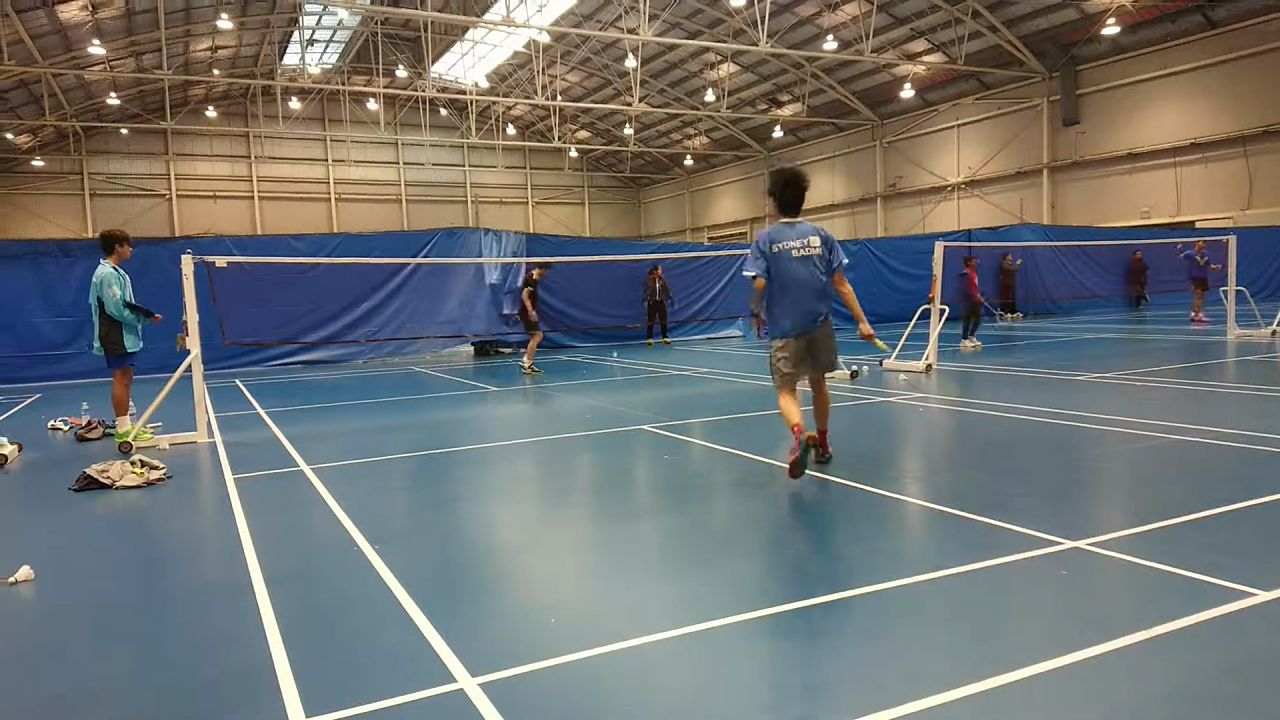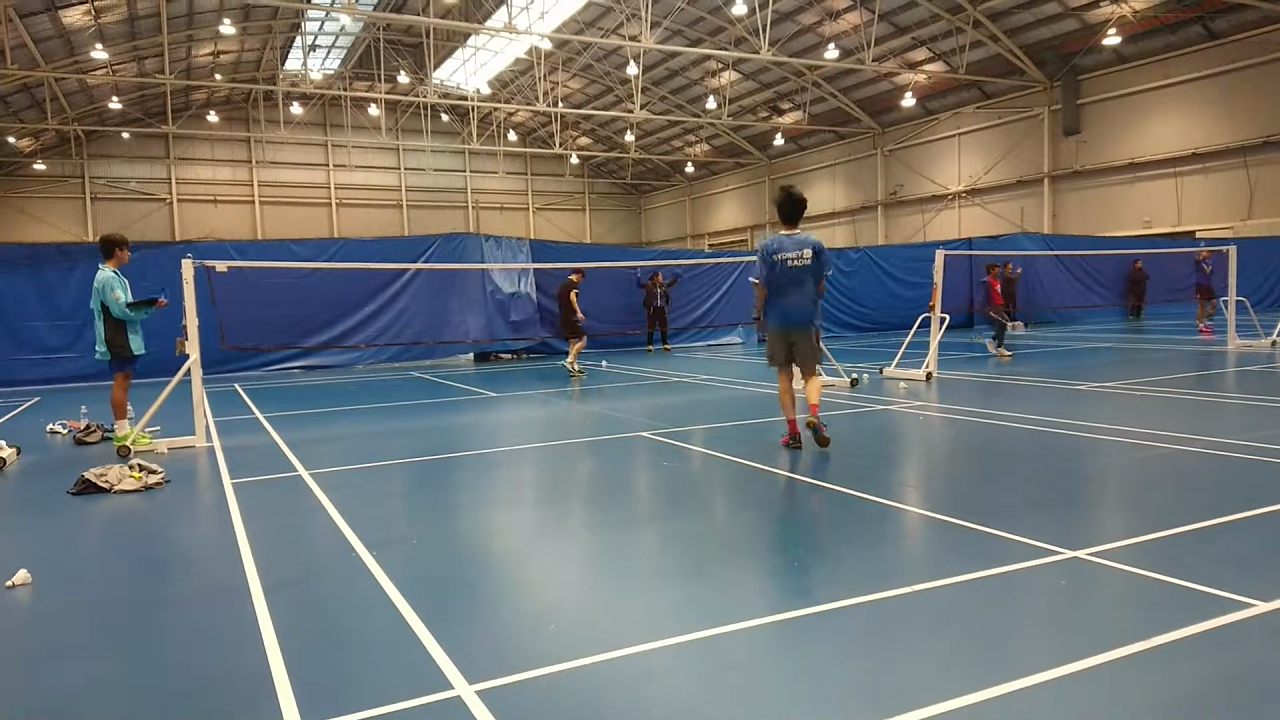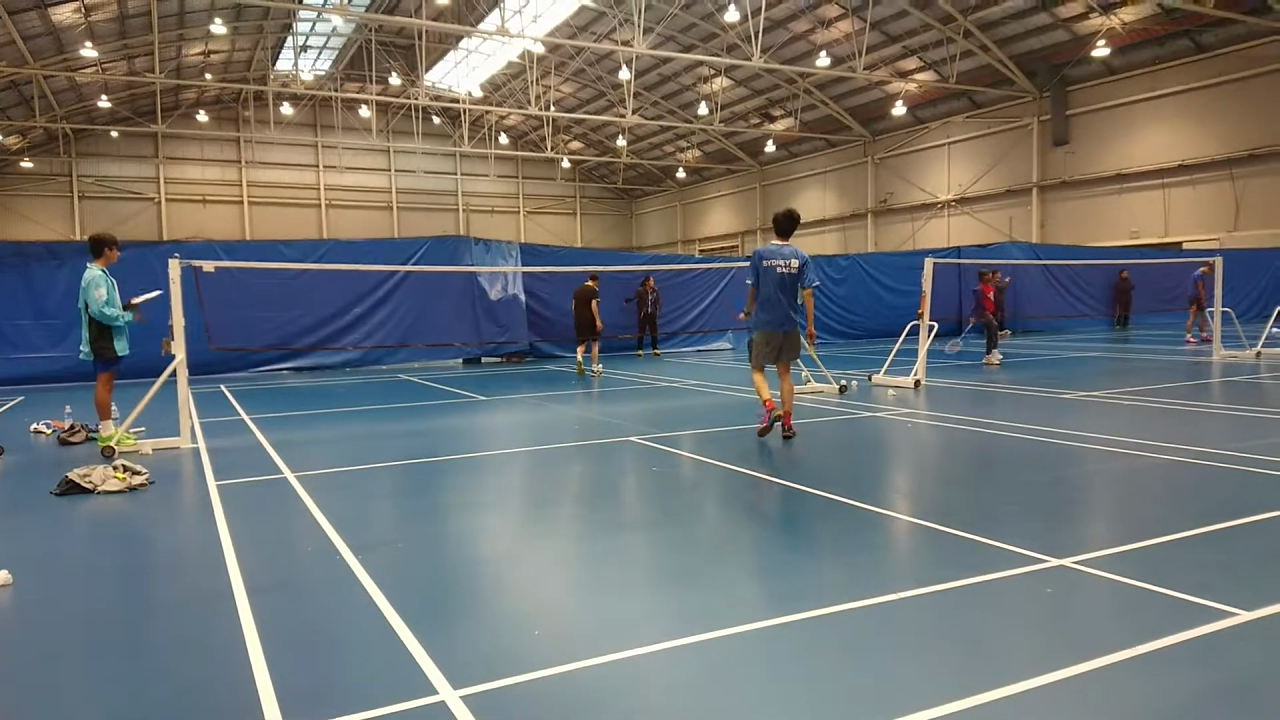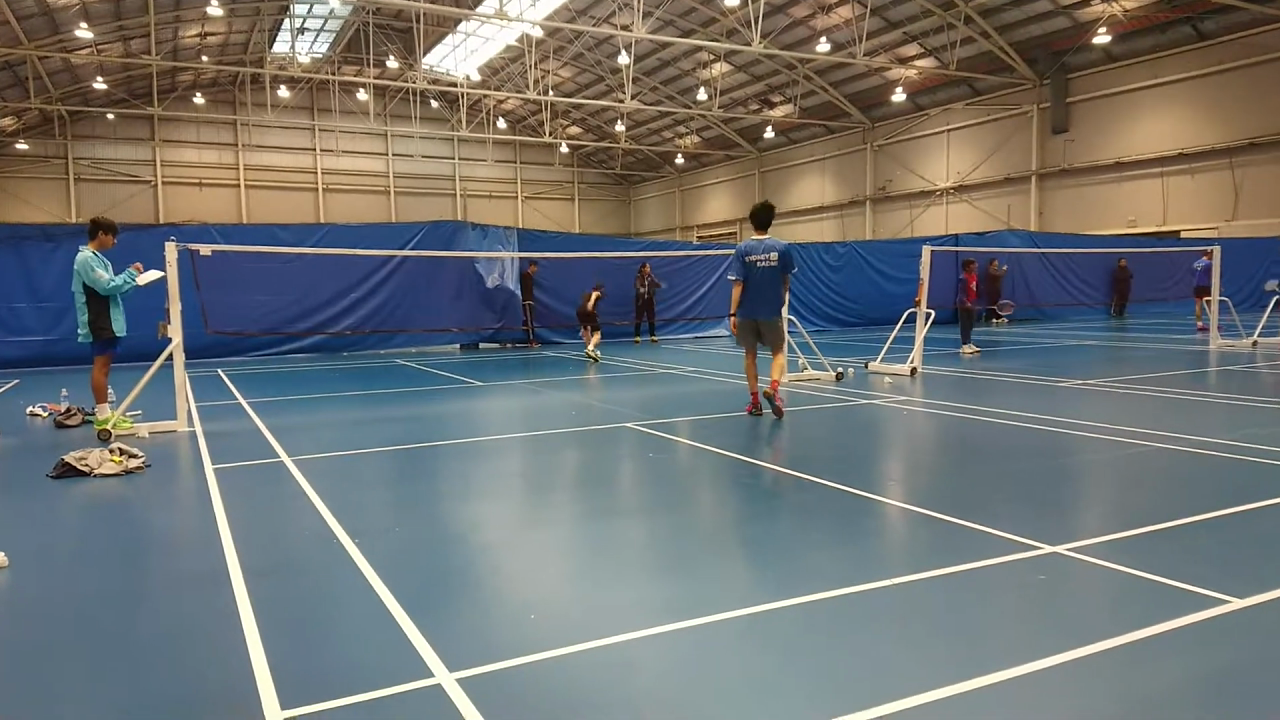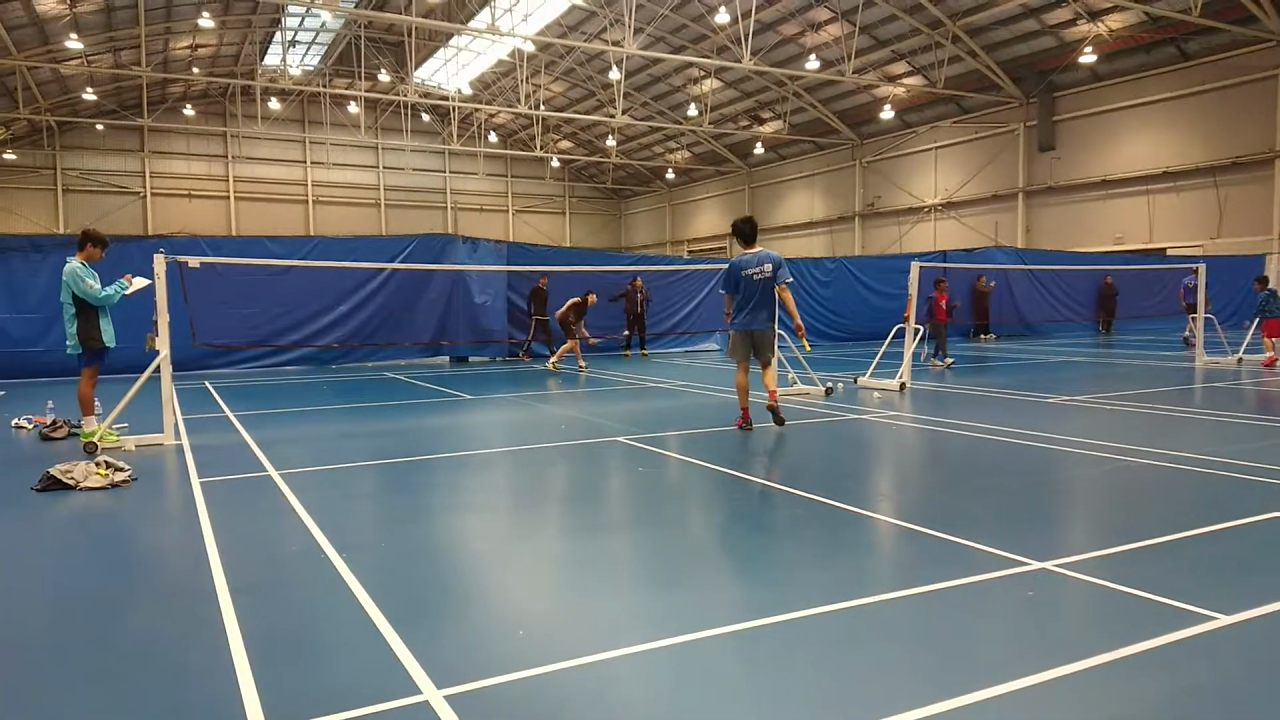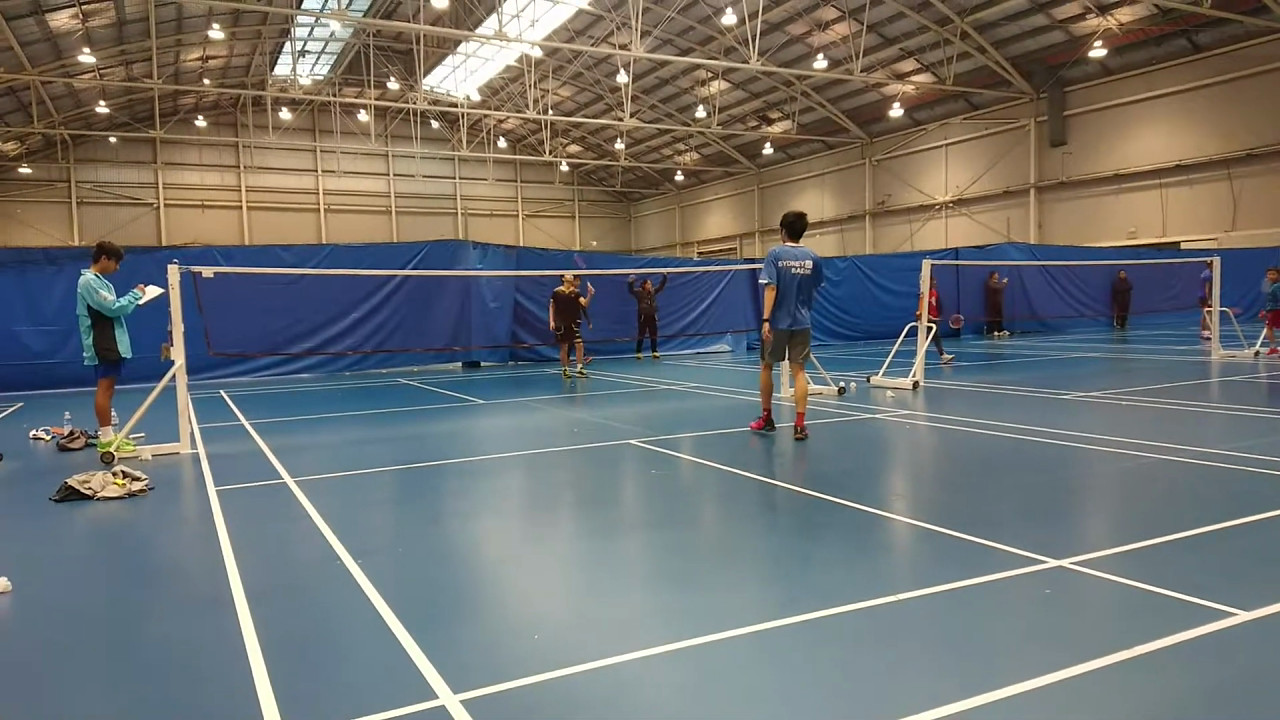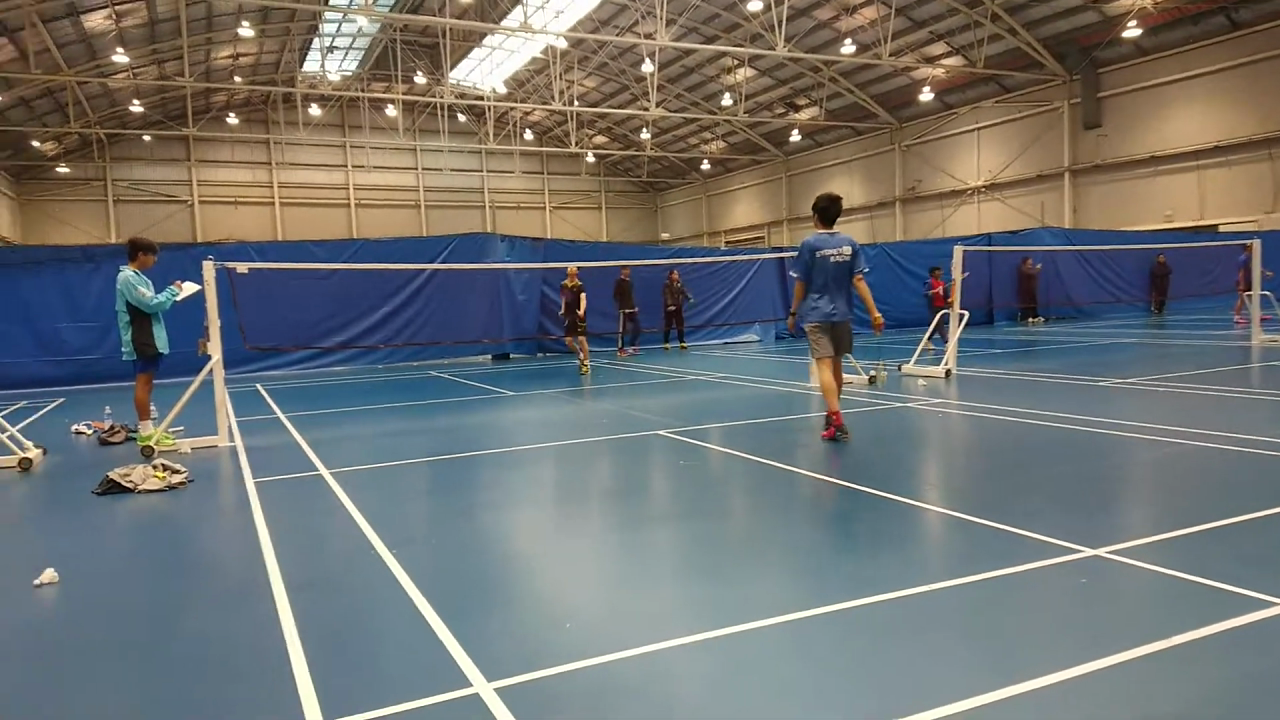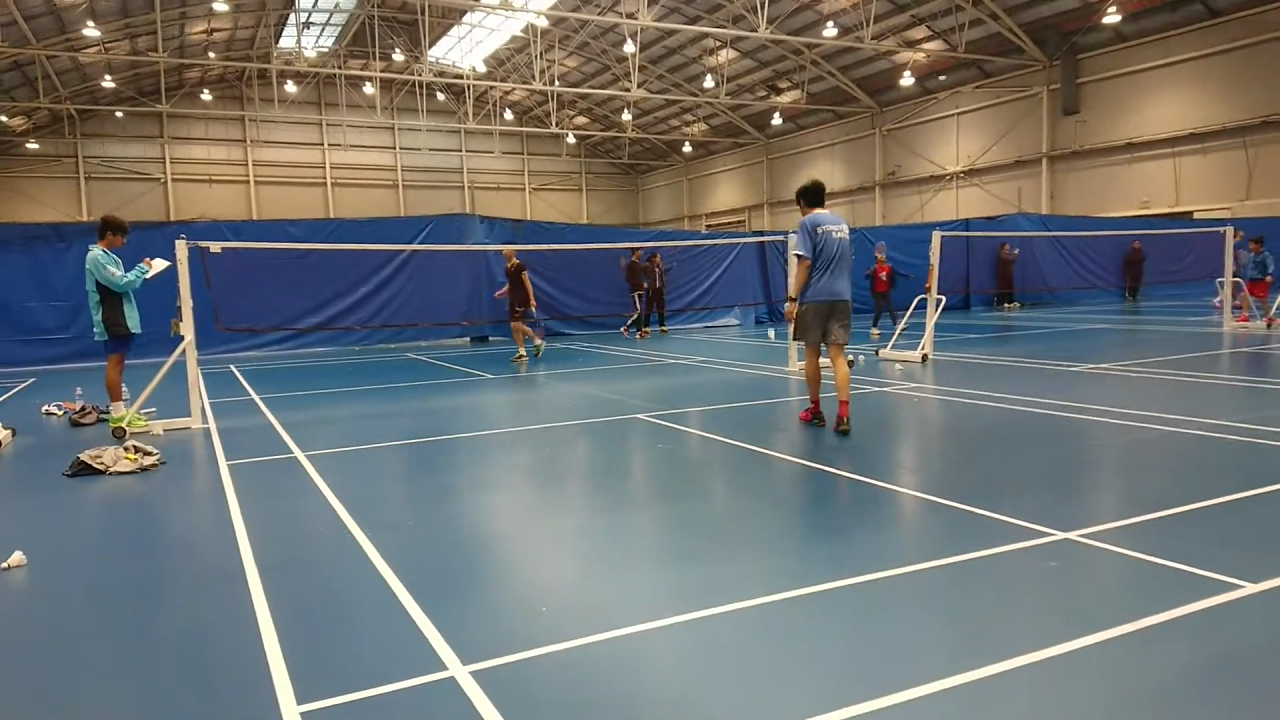
dt=0.5s
person 1, frame 1
left shoulder: (765, 238)
right shoulder: (821, 235)
left elbow: (760, 284)
right elbow: (840, 283)
left wrist: (757, 310)
right wrist: (861, 322)
left hip: (785, 327)
right hip: (819, 323)
left knee: (786, 392)
right knee: (818, 384)
left ankle: (800, 435)
right ankle: (822, 446)
person 1, frame 2
left shoulder: (768, 246)
right shoulder: (815, 244)
left elbow: (762, 288)
right elbow: (821, 285)
left wrist: (759, 312)
left hip: (778, 322)
right hip: (807, 321)
left knee: (784, 376)
right knee: (810, 375)
left ankle: (792, 431)
right ankle: (814, 416)
person 1, frame 3
left shoulder: (760, 254)
right shoulder: (801, 257)
left elbow: (753, 290)
right elbow: (807, 294)
left wrist: (747, 312)
right wrist: (810, 325)
left hip: (764, 323)
right hip: (790, 323)
left knee: (758, 370)
right knee: (785, 372)
left ankle: (771, 409)
right ankle: (787, 422)
person 1, frame 4
left shoulder: (742, 249)
right shoulder: (783, 248)
left elbow: (738, 284)
right elbow: (786, 281)
left wrist: (732, 313)
left hip: (747, 312)
right hip: (772, 312)
left knee: (750, 355)
right knee: (778, 353)
left ankle: (755, 401)
right ankle: (773, 389)
person 1, frame 5
left shoulder: (735, 264)
right shoulder: (775, 259)
left elbow: (729, 296)
right elbow: (783, 290)
left wrist: (728, 312)
right wrist: (796, 318)
left hip: (741, 324)
right hip: (765, 323)
left knee: (742, 368)
right knee: (767, 365)
left ankle: (745, 416)
right ankle: (773, 399)
person 1, frame 6
left shoulder: (775, 254)
right shoulder: (813, 258)
left elbow: (770, 289)
left wrist: (765, 320)
left hip: (778, 322)
right hip: (802, 323)
left knee: (766, 368)
right knee: (798, 371)
left ankle: (766, 416)
right ankle: (800, 424)
person 1, frame 7
left shoulder: (809, 244)
right shoulder: (850, 244)
left elbow: (801, 283)
right elbow: (858, 281)
left wrist: (793, 312)
right wrist: (874, 312)
left hip: (818, 316)
right hip: (842, 315)
left knee: (825, 367)
right knee: (837, 365)
left ankle: (837, 423)
right ankle: (832, 415)
person 1, frame 8
left shoulder: (808, 223)
right shoulder: (842, 224)
left elbow: (805, 263)
left wrist: (793, 299)
left hip: (814, 297)
right hip: (842, 297)
left knee: (812, 354)
right knee: (838, 356)
left ankle: (815, 410)
right ankle: (843, 414)
person 2, frame 1
left shoulder: (115, 272)
right shoulder: (107, 274)
right elbow: (116, 309)
left wrist: (141, 312)
right wrist: (144, 317)
left hip: (124, 335)
right hip: (116, 337)
left knee: (126, 379)
right knee: (121, 380)
left ankle: (126, 424)
right ankle: (122, 429)
person 2, frame 2
left shoulder: (112, 276)
right shoulder: (108, 278)
right elbow: (122, 311)
left wrist: (147, 306)
right wrist: (151, 307)
left hip: (124, 339)
right hip: (118, 341)
left knee: (124, 383)
right knee: (121, 383)
left ankle: (124, 428)
right ankle: (122, 433)
person 2, frame 3
left shoulder: (100, 275)
right shoulder: (96, 276)
right elbow: (99, 310)
left wrist: (128, 306)
right wrist: (128, 317)
left hip: (110, 339)
right hip: (104, 341)
left knee: (107, 383)
right knee: (104, 383)
left ankle: (108, 429)
right ankle: (106, 433)
person 2, frame 4
left shoulder: (96, 258)
right shoulder: (86, 259)
right elbow: (107, 287)
left wrist: (130, 279)
right wrist: (130, 273)
left hip: (108, 321)
right hip: (100, 323)
left knee: (104, 366)
right knee: (101, 366)
left ankle: (105, 412)
right ankle: (102, 416)
person 2, frame 5
left shoulder: (82, 269)
right shoulder: (75, 269)
left elbow: (95, 298)
right elbow: (98, 297)
left wrist: (119, 289)
right wrist: (122, 284)
left hip: (95, 332)
right hip: (87, 334)
left knee: (91, 379)
right knee: (88, 379)
left ankle: (91, 425)
right ankle: (89, 429)
person 2, frame 6
left shoulder: (98, 281)
right shoulder: (89, 281)
left elbow: (110, 308)
right elbow: (112, 308)
left wrist: (133, 299)
right wrist: (135, 294)
left hip: (111, 343)
right hip: (104, 345)
left knee: (108, 389)
right knee: (105, 389)
left ankle: (108, 435)
right ankle: (106, 439)
person 2, frame 7
left shoulder: (136, 277)
right shoulder: (128, 278)
left elbow: (149, 304)
right elbow: (151, 304)
left wrist: (171, 295)
right wrist: (173, 290)
left hip: (149, 338)
right hip: (142, 340)
left knee: (146, 384)
right knee: (143, 384)
left ankle: (148, 429)
right ankle: (146, 433)
person 2, frame 8
left shoulder: (106, 256)
right shoulder: (97, 257)
right elbow: (121, 283)
left wrist: (141, 274)
right wrist: (142, 268)
left hip: (120, 318)
right hip: (113, 320)
left knee: (118, 364)
right knee: (115, 364)
left ankle: (119, 410)
right ankle: (117, 414)
